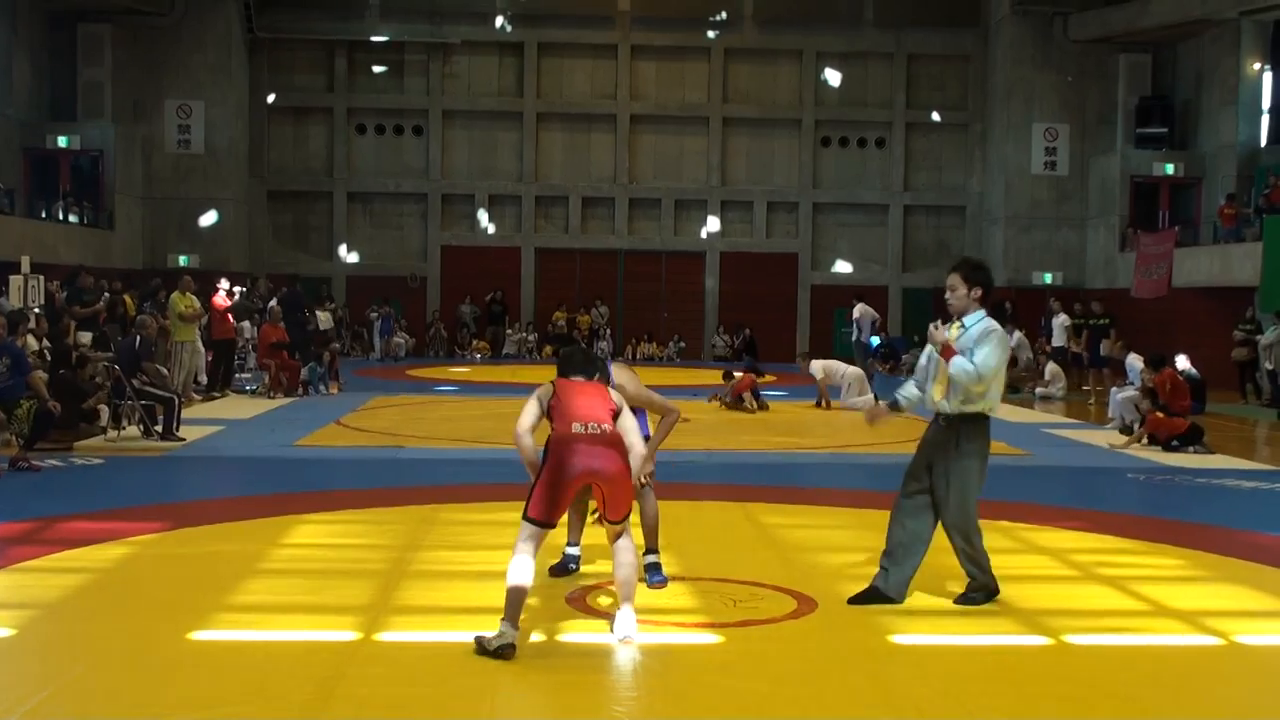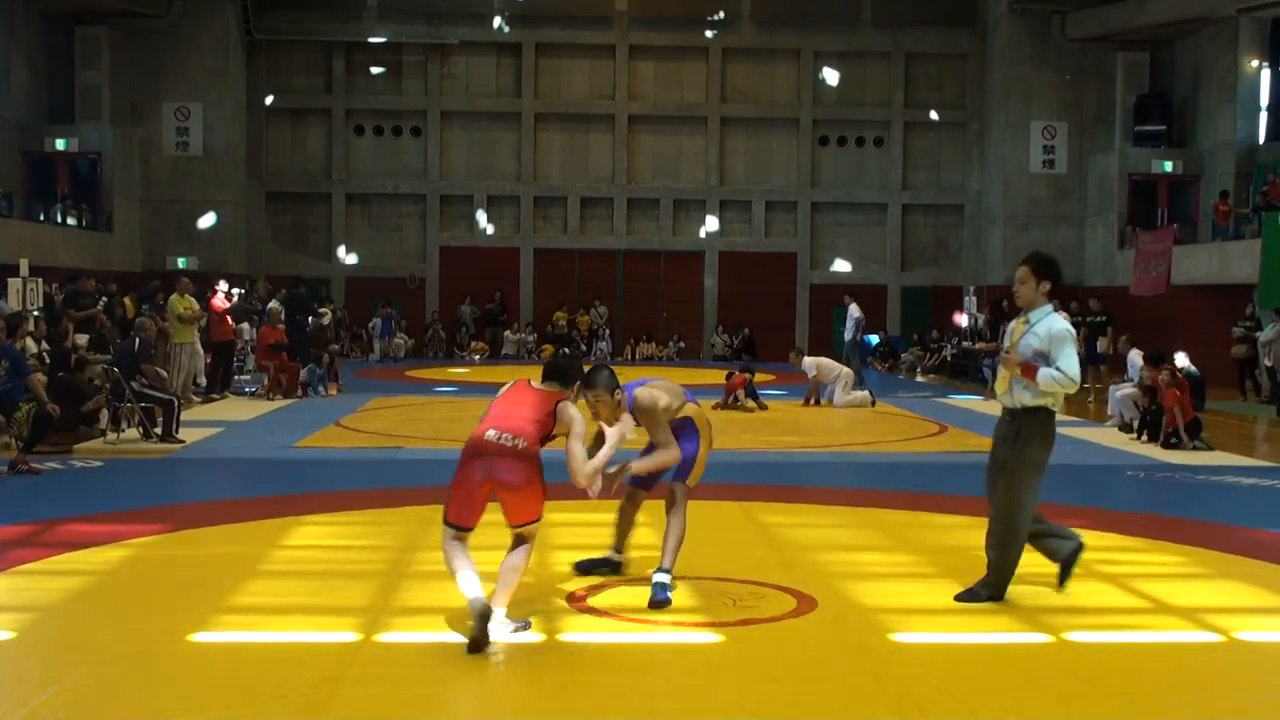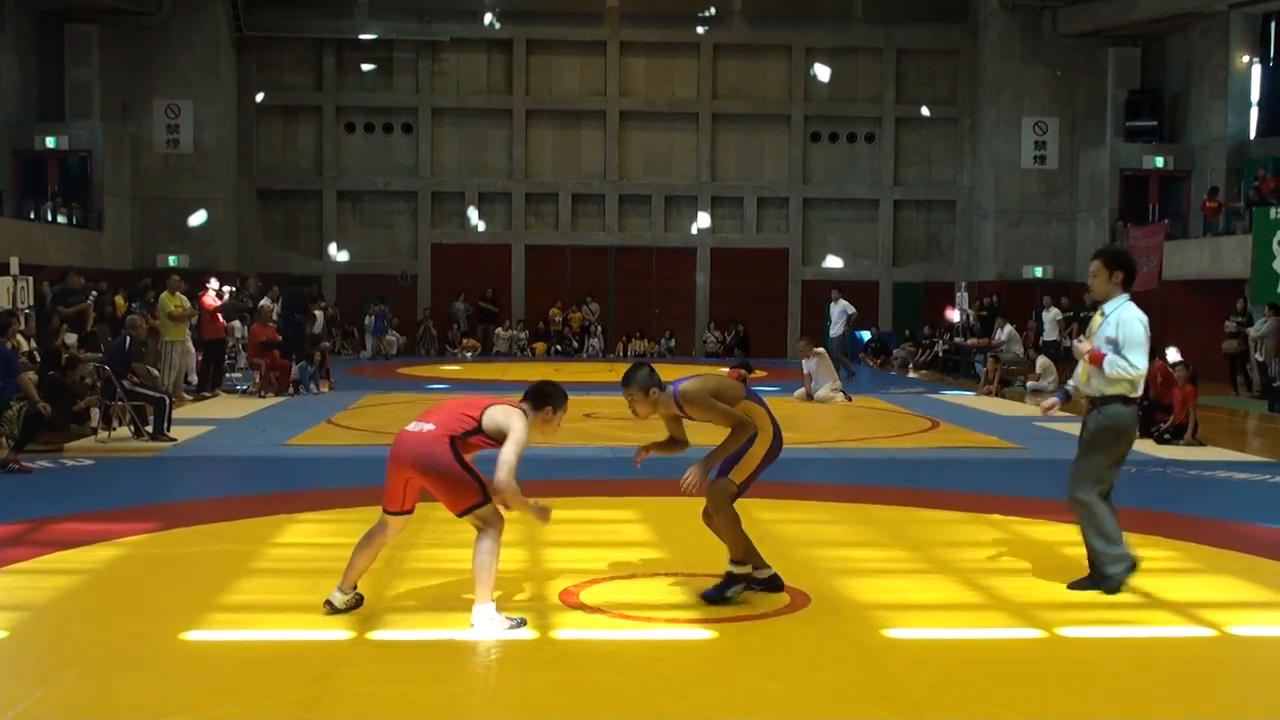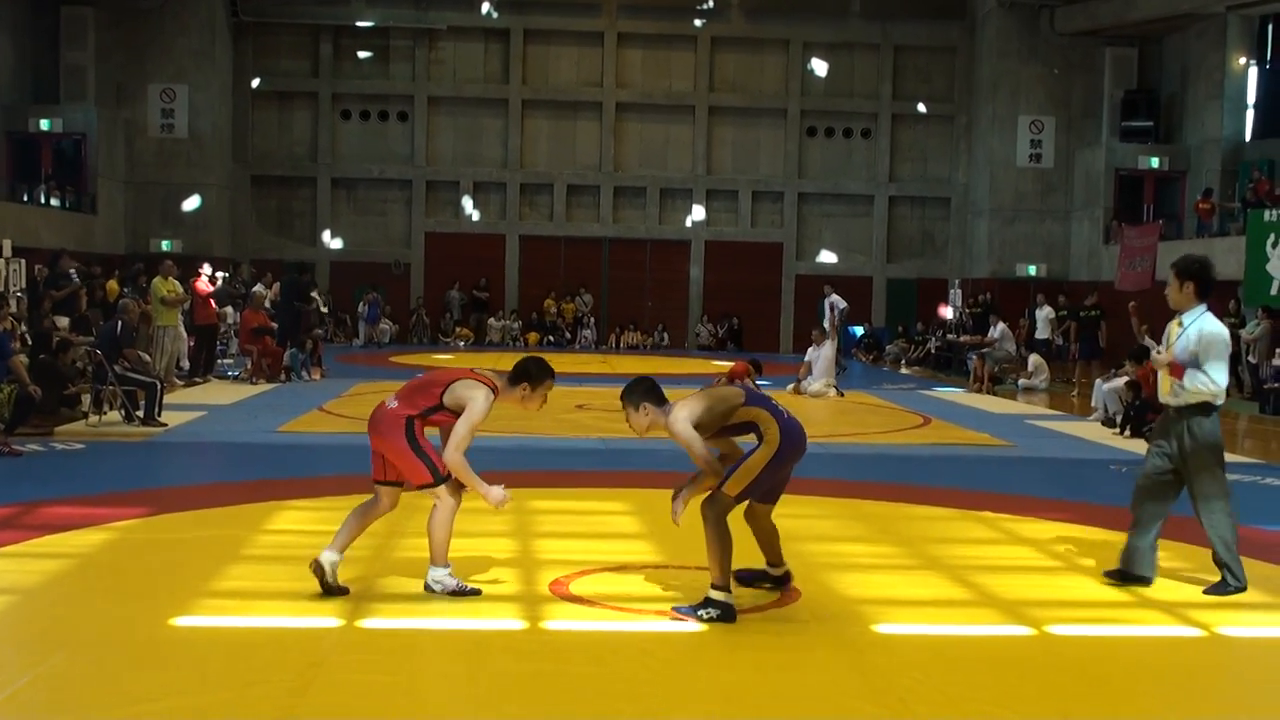
dt=0.4s
person 1, frame 1
left shoulder: (993, 334)
right shoulder: (946, 335)
left elbow: (977, 379)
right elbow: (922, 380)
left wrist: (945, 349)
right wrist: (891, 404)
left hip: (969, 431)
right hip: (939, 427)
left knee: (958, 515)
right knee: (911, 505)
left ankle: (982, 584)
right ankle: (889, 583)
person 1, frame 2
left shoulder: (1057, 329)
right shoulder: (1015, 327)
left elbow: (1070, 380)
left wrist: (1024, 368)
left hip: (1033, 424)
right hip: (1008, 420)
left knee: (1008, 506)
right knee: (1002, 503)
left ankle: (993, 583)
right ankle: (1065, 545)
person 1, frame 3
left shoulder: (1130, 318)
right shoulder: (1100, 317)
left elbow: (1135, 369)
left wrist: (1095, 356)
right wrist: (1062, 395)
left hip: (1115, 413)
right hip: (1097, 411)
left knee: (1083, 491)
right knee: (1095, 492)
left ankle: (1114, 561)
right ankle: (1105, 568)
person 1, frame 4
left shoulder: (1211, 331)
right shoulder: (1174, 327)
left elbow: (1215, 384)
left wrist: (1172, 367)
left hip: (1198, 423)
right hip: (1169, 420)
left knee: (1211, 503)
right knee: (1148, 492)
left ankle: (1233, 575)
right ankle: (1136, 565)
person 2, frame 1
left shoulder: (547, 390)
right shoulder: (612, 395)
left elbow: (523, 432)
right elbow: (639, 451)
left wrist: (539, 479)
right wrist: (621, 491)
left hip: (565, 452)
right hip: (611, 454)
left knee: (527, 545)
right knee: (620, 534)
left ankle: (507, 633)
right ankle: (626, 618)
person 2, frame 2
left shoulder: (511, 387)
right shoulder: (570, 413)
right elbow: (581, 478)
right wrist: (613, 441)
left hip: (475, 457)
right hip: (520, 464)
left knee: (454, 540)
right knee: (526, 534)
left ankle: (478, 604)
right ankle: (497, 616)
person 2, frame 3
left shoulder: (495, 409)
right shoulder: (519, 422)
right elbow: (503, 483)
left wrist: (496, 494)
right wrist: (531, 510)
left hip: (403, 443)
right hip: (433, 448)
left knee: (389, 526)
right knee: (490, 525)
left ankle: (341, 594)
right ankle: (484, 613)
person 2, frame 4
left shoulder: (486, 381)
right shoulder: (483, 397)
right elbow: (451, 456)
left wrist: (456, 476)
right wrist: (485, 491)
left hip: (383, 418)
right hip: (400, 426)
left knee: (384, 500)
right knee: (448, 497)
left ankle: (329, 558)
right ankle: (439, 576)
person 3, frame 1
left shoulder: (628, 389)
left elbow: (673, 413)
left wrist: (648, 454)
left hip: (631, 413)
left knee: (642, 483)
left ankle: (652, 561)
right ankle: (572, 554)
person 3, frame 2
left shoulder: (644, 403)
right shoulder: (606, 407)
left elbow: (673, 453)
right elbow: (604, 433)
left wrist: (625, 469)
left hip: (693, 428)
right hip: (667, 430)
left knee: (675, 500)
right knee: (632, 498)
left ankle: (662, 579)
right ankle: (616, 558)
person 3, frame 3
left shoulder: (688, 398)
right shoulder: (667, 406)
left elbow: (745, 425)
right elbow: (679, 442)
left wrist: (706, 463)
right wrist: (652, 447)
left hip: (761, 432)
right hip: (751, 433)
left knee: (716, 493)
right knee: (714, 515)
left ankle: (739, 570)
right ankle: (764, 575)
person 3, frame 4
left shoulder: (676, 421)
right shoulder: (685, 413)
left elbow: (714, 471)
right elbow: (731, 455)
left wrist: (684, 496)
right wrist: (690, 487)
left hip: (777, 437)
right hip: (789, 434)
left knee: (713, 509)
right knee: (756, 514)
left ankle: (720, 602)
right ankle: (777, 572)
